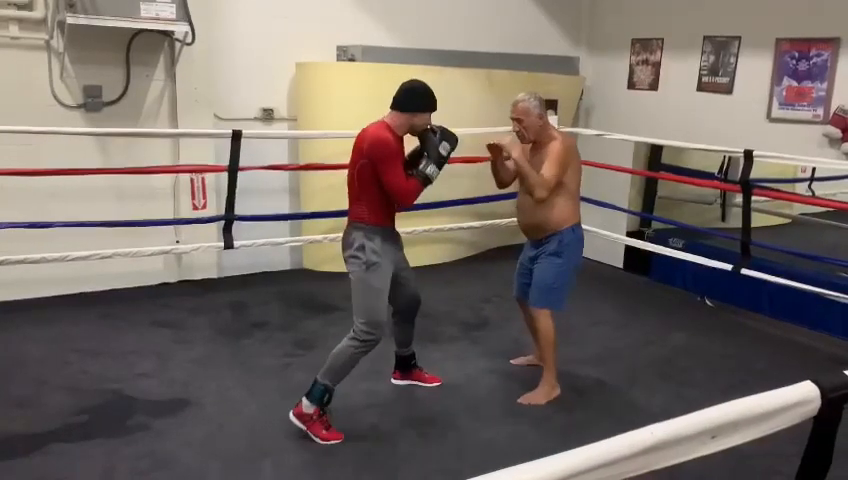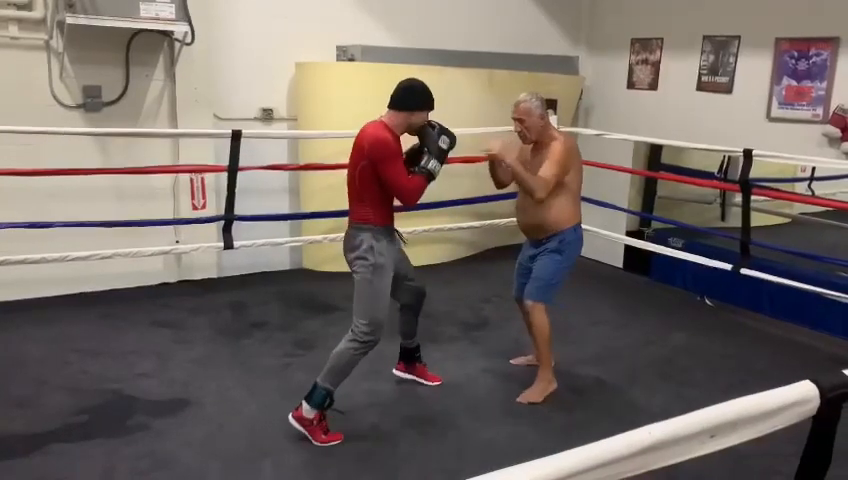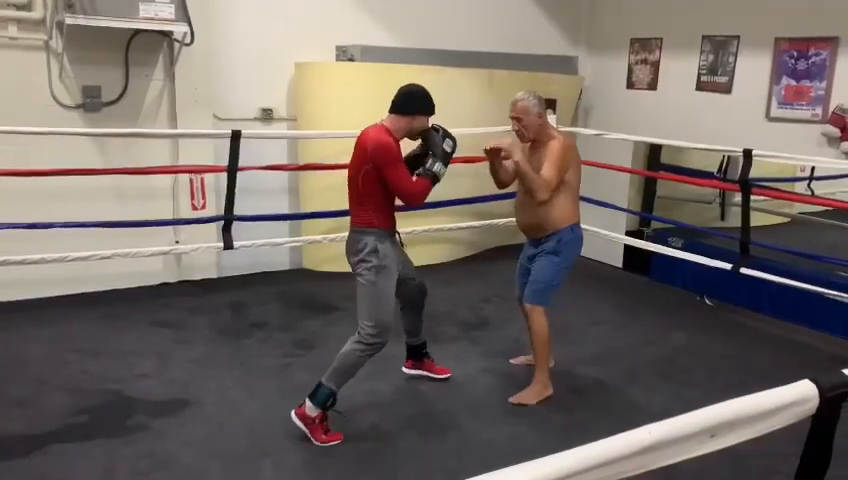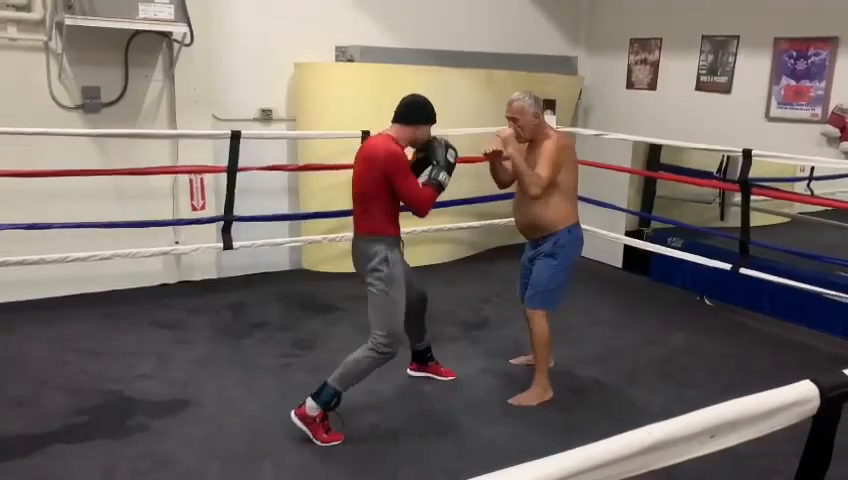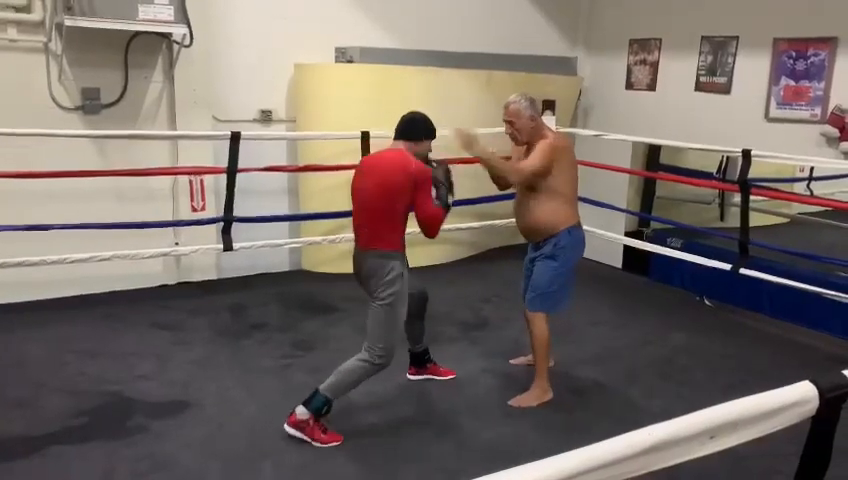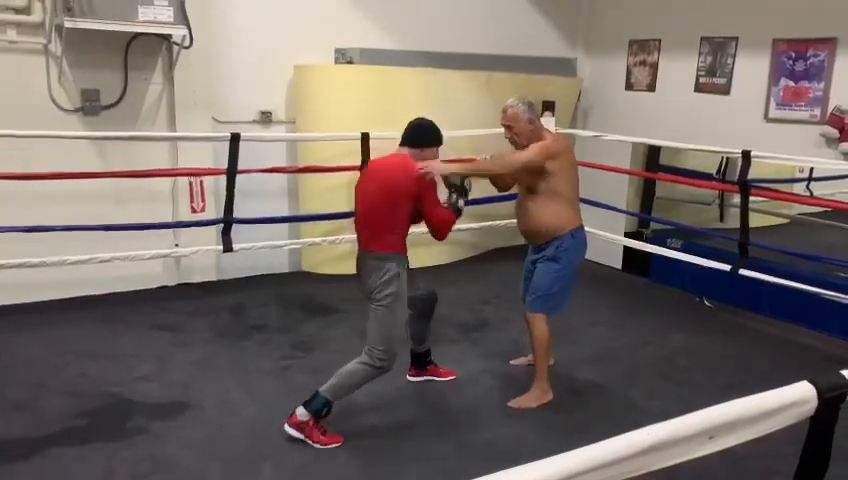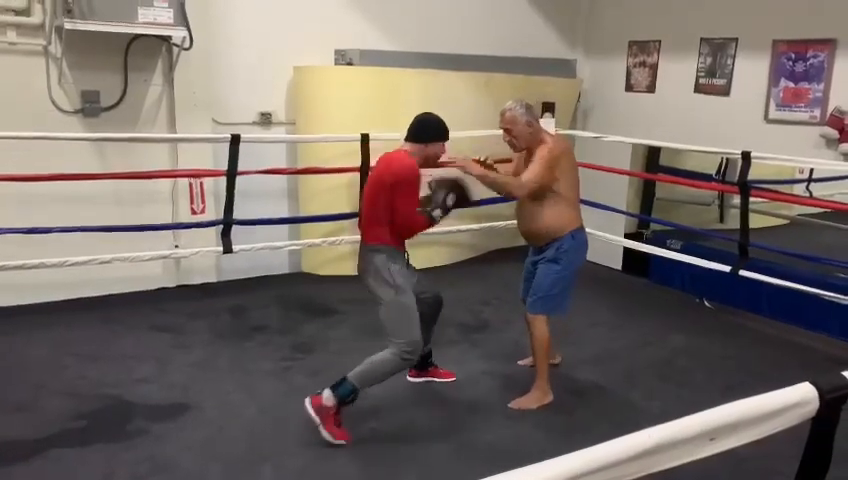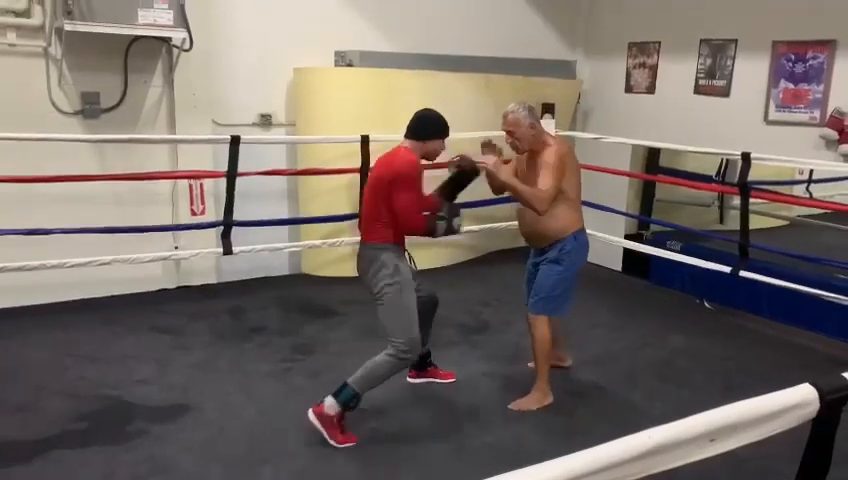
dt=0.1s
person 1, frame 1
left shoulder: (389, 136)
right shoulder: (379, 140)
left elbow: (397, 175)
right elbow: (404, 196)
left wrist: (423, 152)
right wrist: (433, 160)
left hip: (386, 237)
right hip: (367, 241)
left knee: (409, 301)
right knee: (368, 331)
left ankle: (405, 368)
right ankle: (309, 407)
person 1, frame 2
left shoulder: (380, 133)
right shoulder: (379, 139)
left elbow: (395, 172)
right elbow: (407, 194)
left wrist: (421, 150)
right wrist: (435, 156)
left hip: (384, 236)
right hip: (369, 240)
left knee: (413, 294)
right knee: (367, 332)
left ankle: (409, 362)
right ankle: (309, 411)
person 1, frame 3
left shoulder: (379, 136)
right shoulder: (382, 143)
right elbow: (412, 196)
left wrist: (422, 153)
right wrist: (439, 159)
left hip: (383, 238)
right hip: (372, 243)
left knee: (415, 291)
right knee: (373, 334)
left ankle: (416, 358)
right ankle: (312, 409)
person 1, frame 4
left shoulder: (372, 145)
right shoulder: (392, 152)
right elbow: (421, 205)
left wrist: (419, 162)
right wrist: (443, 167)
left hip: (369, 243)
right hip: (381, 250)
left knee: (416, 298)
right knee: (385, 344)
left ankle: (422, 361)
right ankle: (313, 409)
person 1, frame 5
left shoulder: (369, 163)
right shoulder: (418, 171)
right elbow: (431, 229)
right wrist: (443, 193)
left hip: (367, 255)
right hip: (387, 263)
left knee: (418, 297)
right knee: (377, 355)
left ankle: (420, 363)
right ankle: (306, 414)
person 1, frame 6
left shoulder: (376, 167)
right shoulder: (418, 176)
right elbow: (440, 231)
right wrist: (459, 196)
left hip: (373, 260)
right hip: (386, 266)
left knee: (425, 298)
right knee: (378, 358)
left ankle: (421, 364)
right ankle: (304, 416)
person 1, frame 7
left shoulder: (389, 162)
right shoulder: (407, 168)
right elbow: (406, 227)
left wrist: (442, 198)
right wrist: (439, 206)
left hip: (381, 256)
right hip: (384, 261)
left knee: (431, 302)
right knee: (404, 350)
left ankle: (423, 367)
right ankle: (328, 401)
person 1, frame 8
left shoulder: (392, 159)
right shoulder: (408, 165)
left elbow: (420, 206)
right elbow: (409, 221)
left wrist: (455, 181)
right wrist: (442, 225)
left hip: (384, 253)
right hip: (385, 258)
left knee: (426, 300)
right knee: (401, 349)
left ankle: (421, 367)
right ankle: (330, 410)
person 2, frame 1
left shoulder: (559, 146)
right shoulder: (528, 145)
left elbow: (541, 191)
right elbow: (504, 182)
left wrist: (517, 157)
right wrist: (498, 158)
left hip: (561, 240)
right hip: (536, 239)
left knee: (541, 307)
right knee: (524, 298)
left ankle: (549, 384)
right ankle: (541, 353)
person 2, frame 2
left shoulder: (560, 146)
right shoulder: (527, 146)
left elbow: (539, 191)
right elbow: (502, 182)
left wrist: (512, 161)
right wrist: (496, 161)
left hip: (560, 240)
right hip: (535, 239)
left knee: (534, 303)
right knee: (523, 298)
left ankle: (545, 379)
right ankle: (541, 354)
person 2, frame 3
left shoulder: (558, 145)
right shoulder: (526, 144)
left elbow: (542, 193)
right elbow: (504, 182)
left wrist: (519, 159)
right wrist: (495, 160)
left hip: (559, 240)
right hip: (535, 239)
left knee: (534, 306)
right knee: (526, 300)
left ankle: (541, 383)
right ankle: (541, 354)
person 2, frame 4
left shoulder: (555, 145)
right shoulder: (527, 144)
left elbow: (534, 188)
right elbow: (505, 182)
left wrist: (513, 153)
right wrist: (496, 161)
left hip: (560, 241)
right hip: (536, 240)
left knee: (535, 309)
right knee: (528, 302)
left ankle: (541, 386)
right ankle: (540, 354)
person 2, frame 5
left shoulder: (551, 145)
right shoulder: (526, 145)
left elbow: (515, 175)
right elbow: (504, 182)
left wrist: (478, 150)
right wrist: (489, 162)
left hip: (561, 242)
right hip: (540, 240)
left knee: (535, 311)
right knee: (532, 304)
left ankle: (541, 387)
right ankle: (540, 354)
person 2, frame 6
left shoulder: (550, 148)
right shoulder: (528, 148)
left elbow: (503, 168)
right elbow: (505, 183)
left wrist: (448, 166)
right wrist: (485, 171)
left hip: (564, 243)
right hip: (543, 242)
left knee: (535, 311)
right knee: (532, 304)
left ankle: (541, 389)
right ankle: (541, 355)
person 2, frame 7
left shoulder: (550, 151)
right shoulder: (525, 151)
left elbow: (520, 190)
right elbow: (511, 186)
left wrist: (477, 172)
right wrist: (491, 172)
left hip: (563, 244)
right hip: (540, 243)
left knee: (536, 313)
right knee: (531, 302)
left ankle: (541, 389)
right ankle: (548, 354)
person 2, frame 8
left shoulder: (554, 153)
right shoulder: (523, 153)
left elbow: (540, 204)
right elbow: (499, 189)
left wrist: (506, 174)
right wrist: (493, 163)
left hip: (564, 247)
right hip: (541, 246)
left knee: (537, 314)
right knee: (540, 307)
left ankle: (541, 391)
right ankle: (558, 354)
